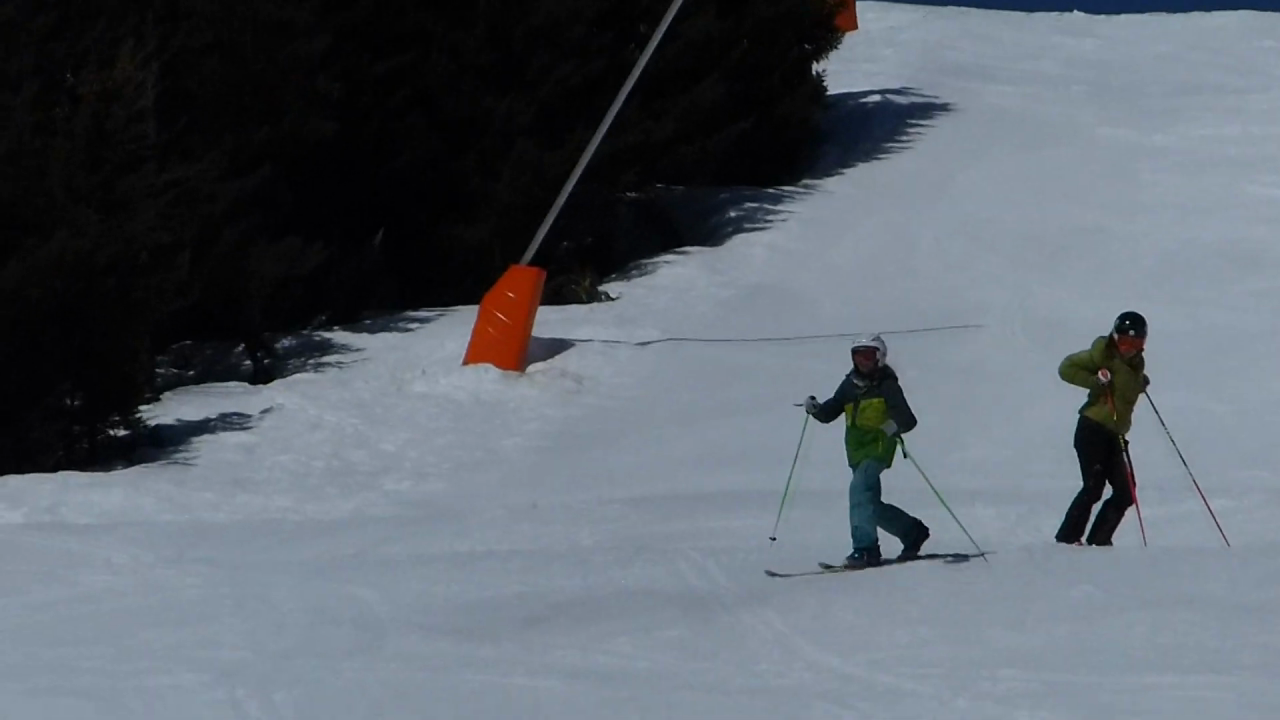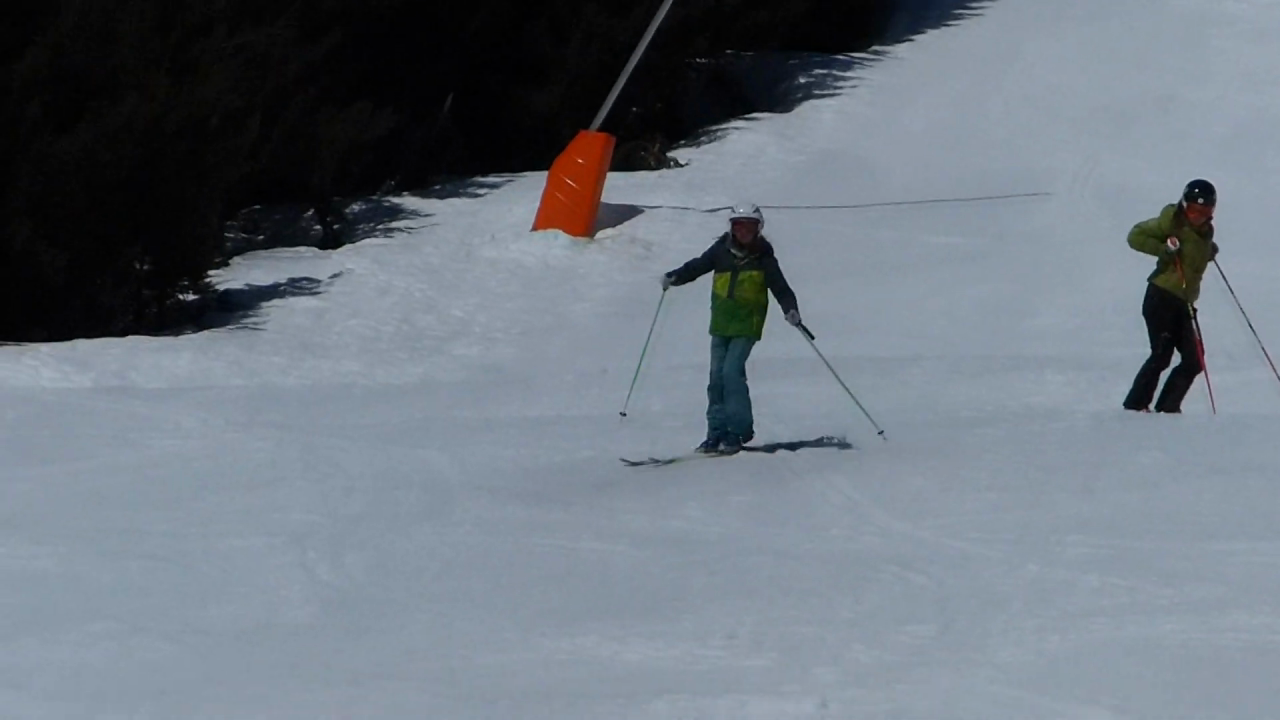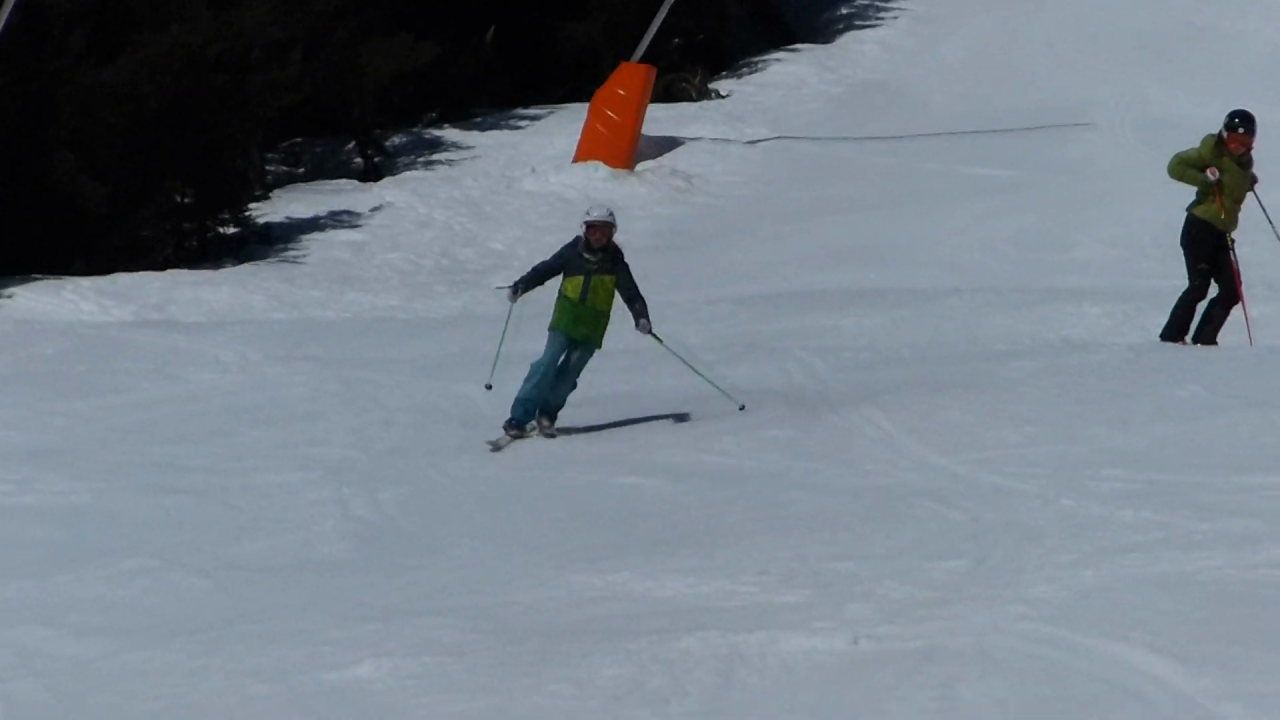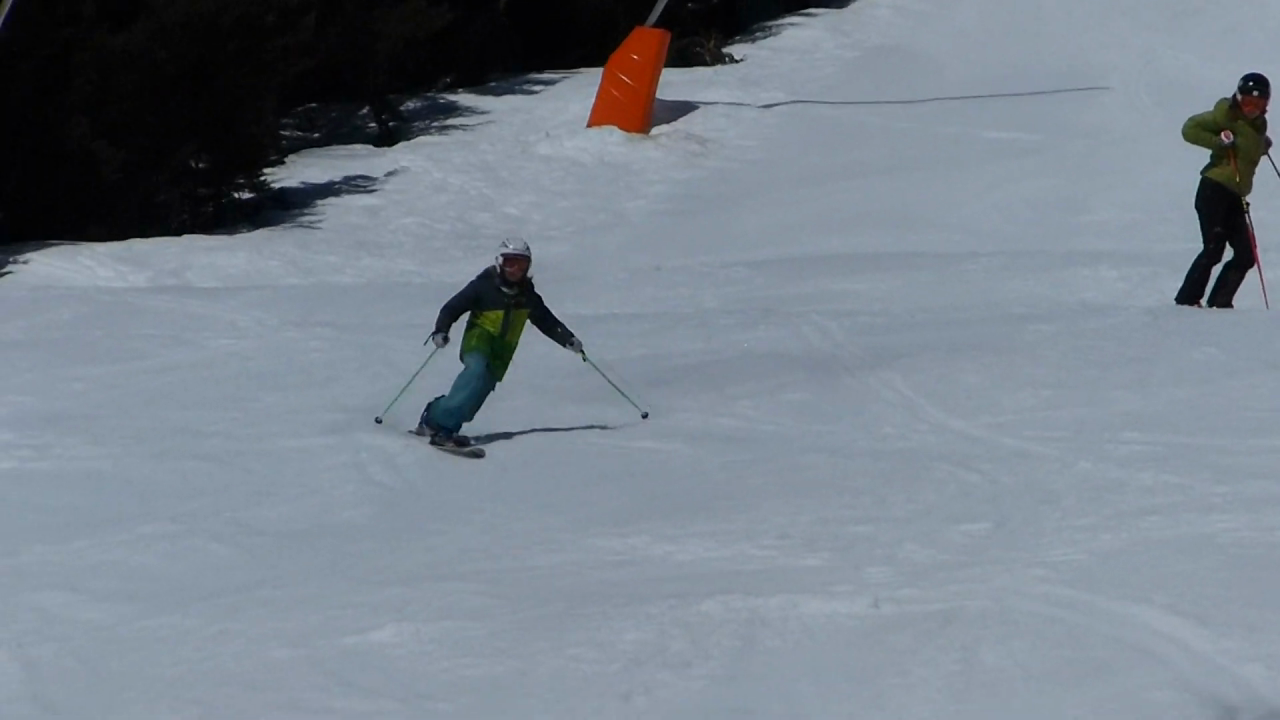
dt=0.4s
person 1, frame 1
left shoulder: (1135, 363)
right shoulder: (1103, 354)
right elbow: (1067, 368)
left wrist: (1140, 383)
right wrist: (1096, 380)
left hip: (1114, 435)
right hip: (1093, 429)
left knee: (1125, 494)
right knee: (1094, 488)
left ankle: (1098, 540)
right ankle: (1067, 538)
person 1, frame 2
left shoulder: (1205, 232)
right shoulder: (1172, 222)
right elbow: (1136, 236)
left wrist: (1210, 251)
right wrist: (1165, 249)
left hip: (1182, 303)
right hip: (1161, 297)
left knee: (1193, 361)
right knee: (1161, 355)
left ankle: (1166, 408)
right ankle: (1135, 405)
person 1, frame 3
left shoulder: (1244, 162)
right shoulder: (1212, 152)
right elbow: (1176, 166)
left wrist: (1249, 183)
right wrist: (1205, 179)
left hip: (1221, 233)
right hip: (1200, 227)
left knee: (1231, 292)
right knee: (1199, 286)
left ankle: (1204, 340)
right ankle: (1172, 337)
person 1, frame 4
left shoulder: (1258, 125)
right shoulder: (1227, 115)
right elbow: (1190, 129)
left wrist: (1263, 146)
right wrist: (1219, 142)
left hip: (1235, 197)
right hip: (1214, 190)
left knee: (1245, 256)
right knee: (1214, 250)
left ankle: (1219, 303)
right ankle: (1187, 301)
person 2, frame 1
left shoulder: (888, 386)
right shoulder: (849, 384)
left elbow: (908, 418)
right elbow: (829, 413)
left wrist: (897, 425)
right wrist: (814, 408)
left hip: (878, 448)
right hip: (857, 451)
left knee: (859, 490)
right knee: (871, 505)
left ankle: (866, 548)
right ankle: (914, 531)
person 2, frame 2
left shoulder: (764, 259)
right shoulder: (721, 251)
left elbow: (782, 290)
right elbow: (695, 267)
left wrist: (791, 310)
right wrist: (674, 277)
left hip: (747, 324)
right hip: (721, 324)
left knee: (732, 373)
right knee: (717, 378)
left ankle: (739, 431)
right ankle: (717, 432)
person 2, frame 3
left shoulder: (615, 264)
right shoulder: (571, 253)
left elbow: (631, 294)
right elbow: (544, 270)
left wrist: (641, 317)
right wrist: (520, 286)
left hip: (591, 329)
right hip: (565, 321)
left knee: (567, 376)
right knee: (548, 363)
left ankle: (548, 410)
right ankle: (520, 417)
person 2, frame 4
left shoulder: (528, 297)
right shoulder: (484, 285)
left elbow: (548, 323)
right elbow: (453, 307)
left wrist: (568, 339)
right wrist: (441, 330)
left hip: (500, 356)
right hip: (478, 342)
left knee: (465, 408)
right knee: (476, 372)
left ankle: (437, 411)
right ankle: (443, 426)
